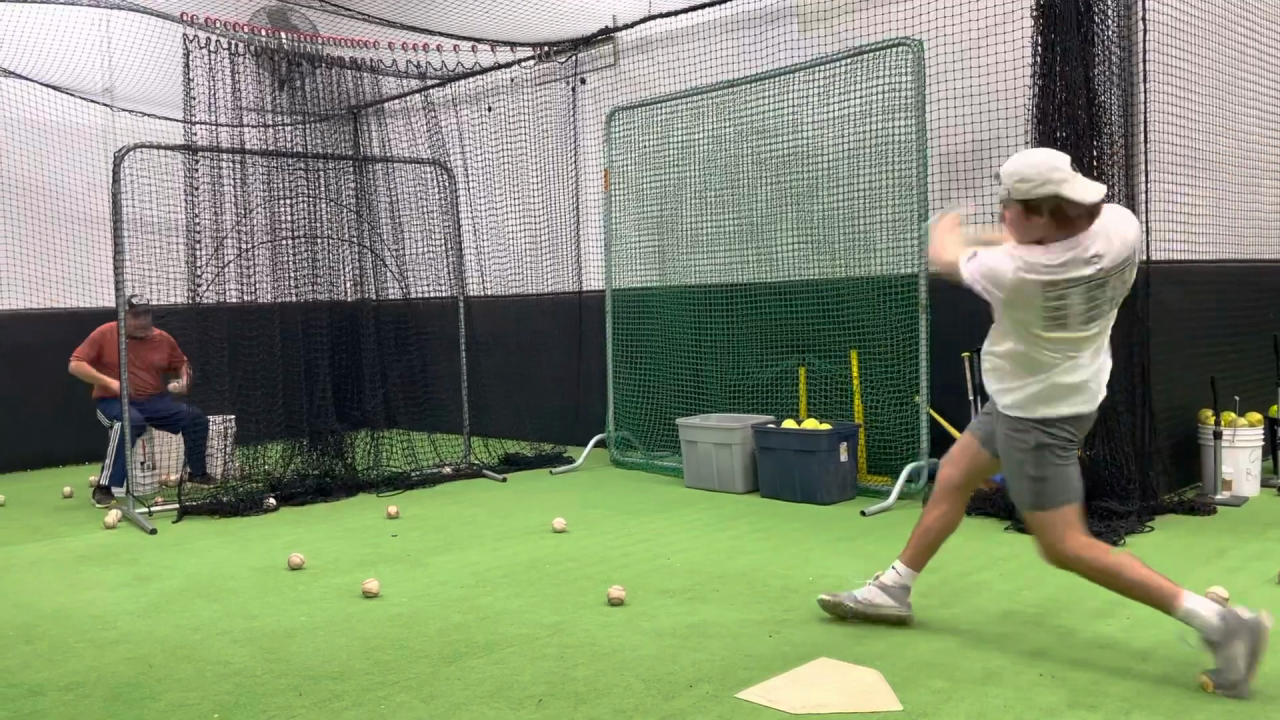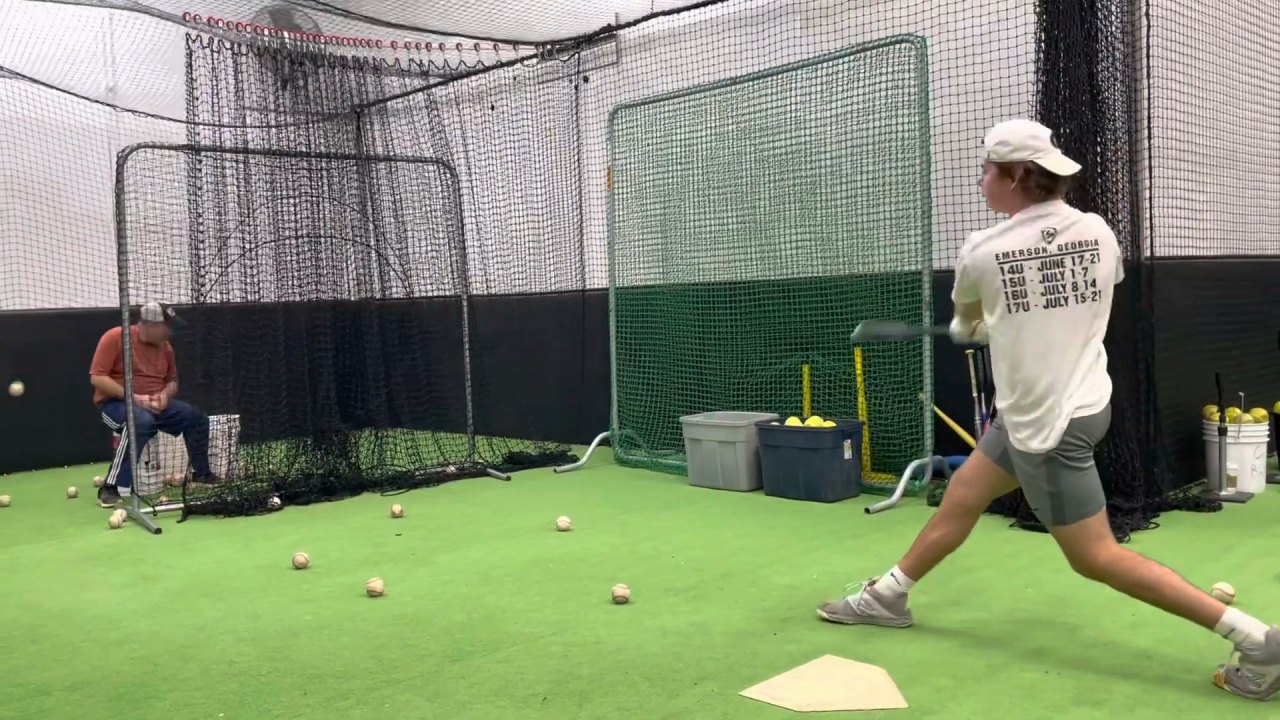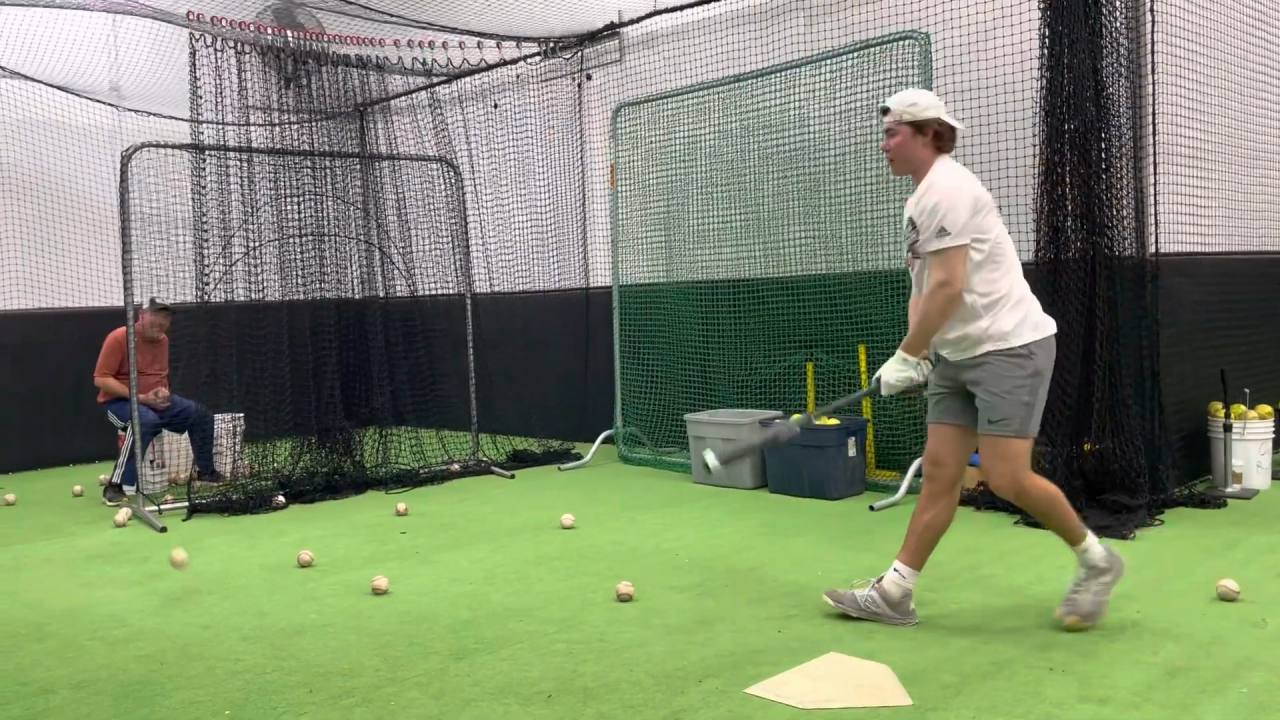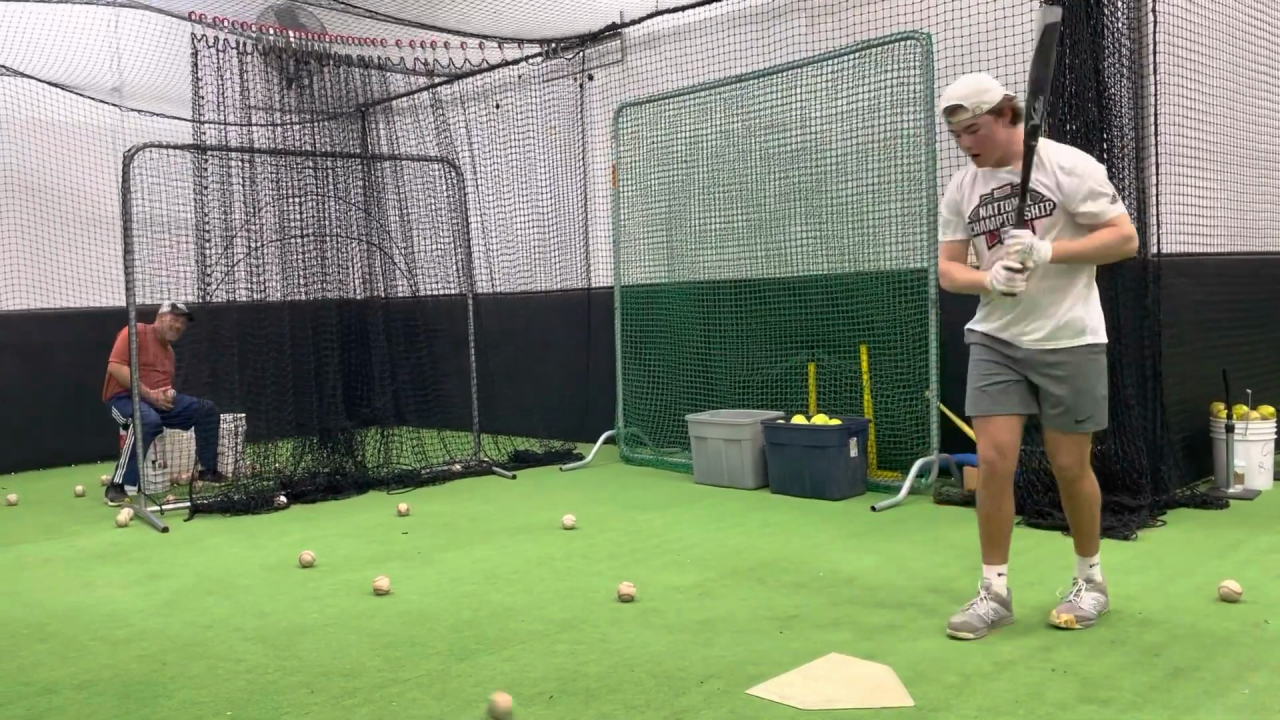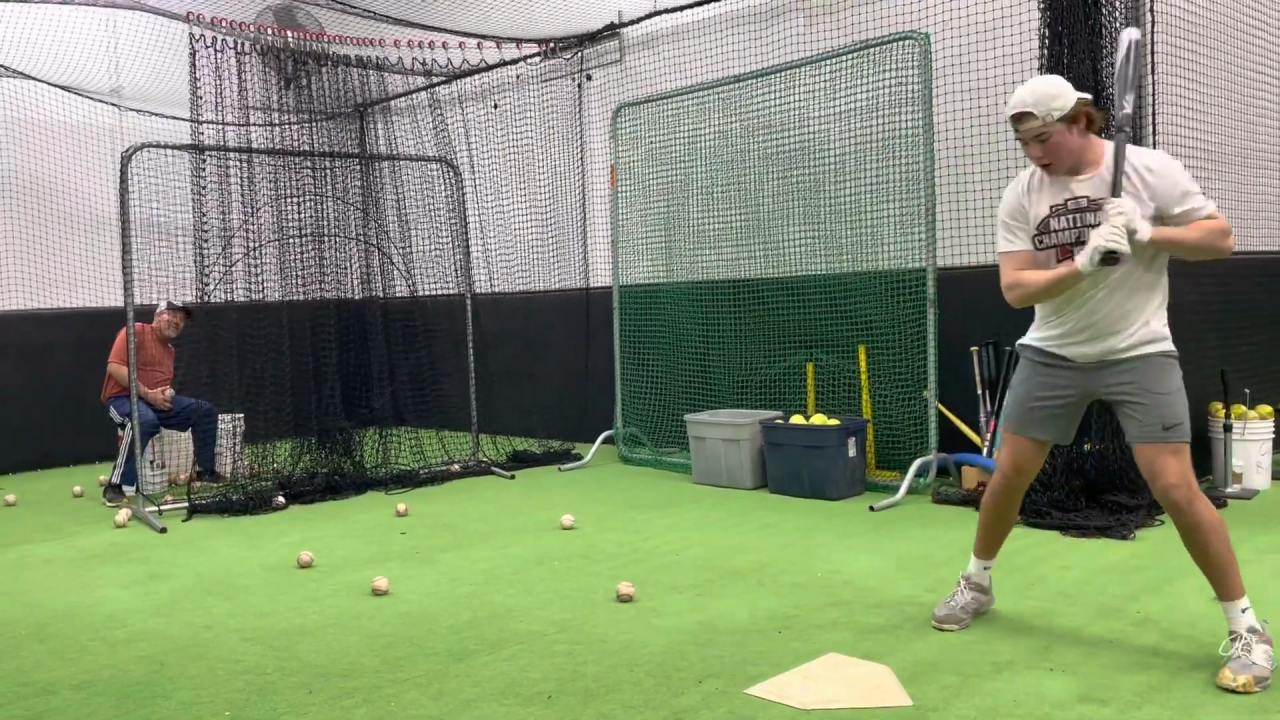
dt=1s
person 1, frame 1
left shoulder: (1017, 273)
right shoulder: (1121, 226)
left elbow: (946, 260)
left wrist: (948, 224)
left hip: (1035, 411)
right hip: (1049, 396)
left knee: (1065, 546)
right knee: (950, 477)
left ankle: (1222, 623)
right ankle: (891, 589)
person 1, frame 2
left shoulder: (982, 252)
right shoulder: (1097, 231)
left elbow: (965, 314)
left wrist: (966, 327)
left hip: (1048, 423)
right hip: (1047, 407)
left knee: (1095, 557)
right knee: (962, 495)
right ankle: (888, 595)
person 1, frame 3
left shoulder: (947, 187)
right shoulder: (929, 193)
left elbow: (948, 286)
left wrist: (907, 356)
right wrist: (918, 356)
left hip: (1011, 346)
right hip: (960, 353)
left knee: (1007, 478)
right knee: (938, 475)
left ankle: (1096, 557)
right ankle: (893, 591)
person 1, frame 4
left shoulder: (1069, 166)
right shoulder: (961, 186)
left elbow: (1124, 238)
right elbow: (948, 269)
left wrist: (1046, 252)
right wrist: (989, 279)
left hip: (1070, 340)
right hip: (995, 340)
left knee: (1070, 466)
right knee: (993, 461)
left ankle: (1090, 580)
right ankle: (995, 591)
person 1, frame 5
left shoulder: (1150, 169)
right shoulder: (1021, 193)
left elbow: (1221, 237)
right elbow: (1014, 287)
left wrist: (1148, 234)
right wrist: (1082, 265)
left hip: (1138, 353)
right hip: (1052, 353)
left knee: (1176, 487)
right knee: (1009, 474)
left ankle: (1247, 628)
right ankle: (977, 580)
person 2, frame 1
left shoulder: (163, 339)
right shoulder: (105, 334)
left elbow: (182, 364)
right elbow: (75, 365)
left wrist: (183, 381)
right wrist: (108, 382)
left hip: (154, 401)
right hip: (114, 401)
left knee: (195, 418)
right knee: (132, 421)
left ankle: (197, 473)
right ankle: (105, 487)
person 2, frame 2
left shoulder: (165, 347)
right shoulder: (115, 337)
left elbow: (172, 380)
right elbow: (97, 377)
left wrist: (164, 395)
right wrist: (134, 398)
left hip: (154, 404)
right hip: (115, 401)
left knee: (196, 417)
right knee: (142, 422)
left ankle: (201, 473)
right ankle: (111, 487)
person 2, frame 3
left shoulder: (163, 340)
right shoulder: (119, 338)
right elbow: (101, 379)
left wrist: (170, 399)
right wrist: (141, 398)
left hip: (157, 401)
right hip: (121, 401)
left knee: (201, 415)
right knee: (147, 421)
left ankle: (206, 471)
right ankle: (117, 486)
person 2, frame 4
left shoulder: (169, 351)
right shoulder: (136, 332)
right elbow: (115, 367)
left wrist: (168, 395)
right wrist: (148, 394)
left hip: (159, 401)
right hip: (125, 398)
left knee: (207, 410)
right knee: (149, 421)
left ankle: (208, 470)
right ankle: (119, 486)
person 2, frame 5
left shoulder: (170, 350)
right shoulder: (136, 332)
right elbow: (114, 367)
left wrist: (167, 395)
right wrist: (147, 393)
left hip: (158, 401)
right hip: (123, 397)
left knee: (205, 411)
right knee: (146, 420)
left ankle: (205, 471)
right ankle: (116, 485)
